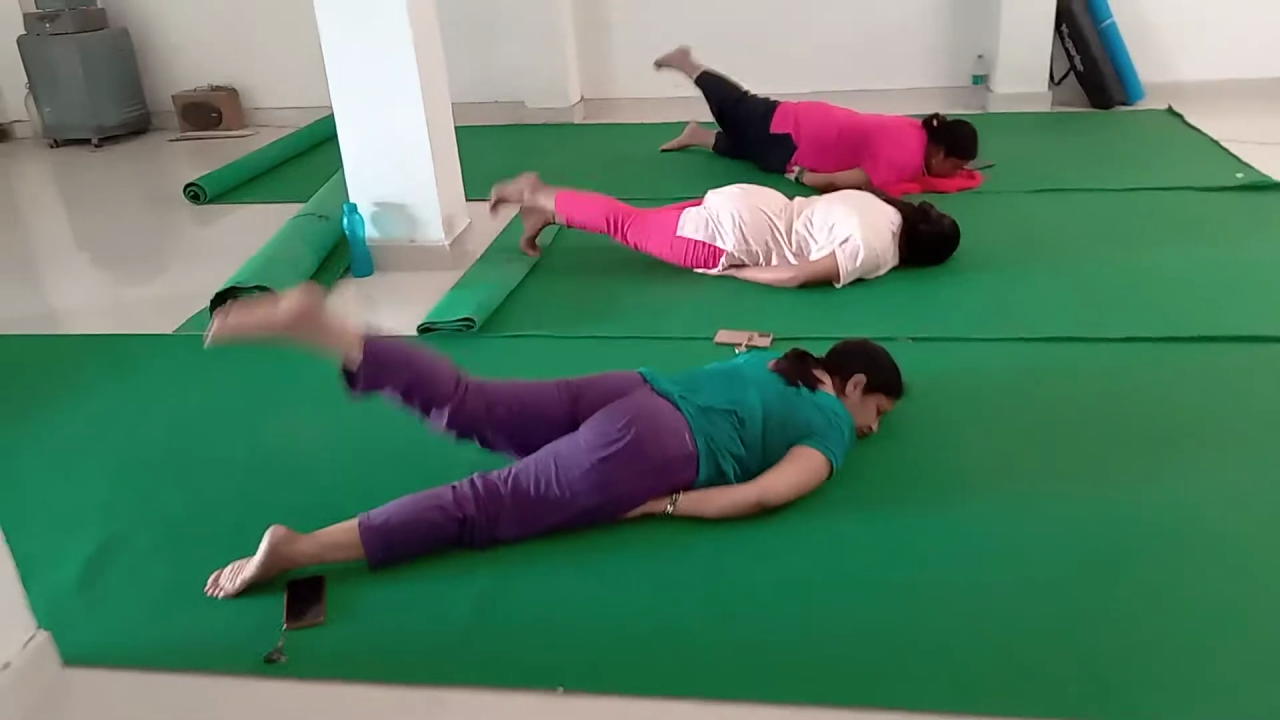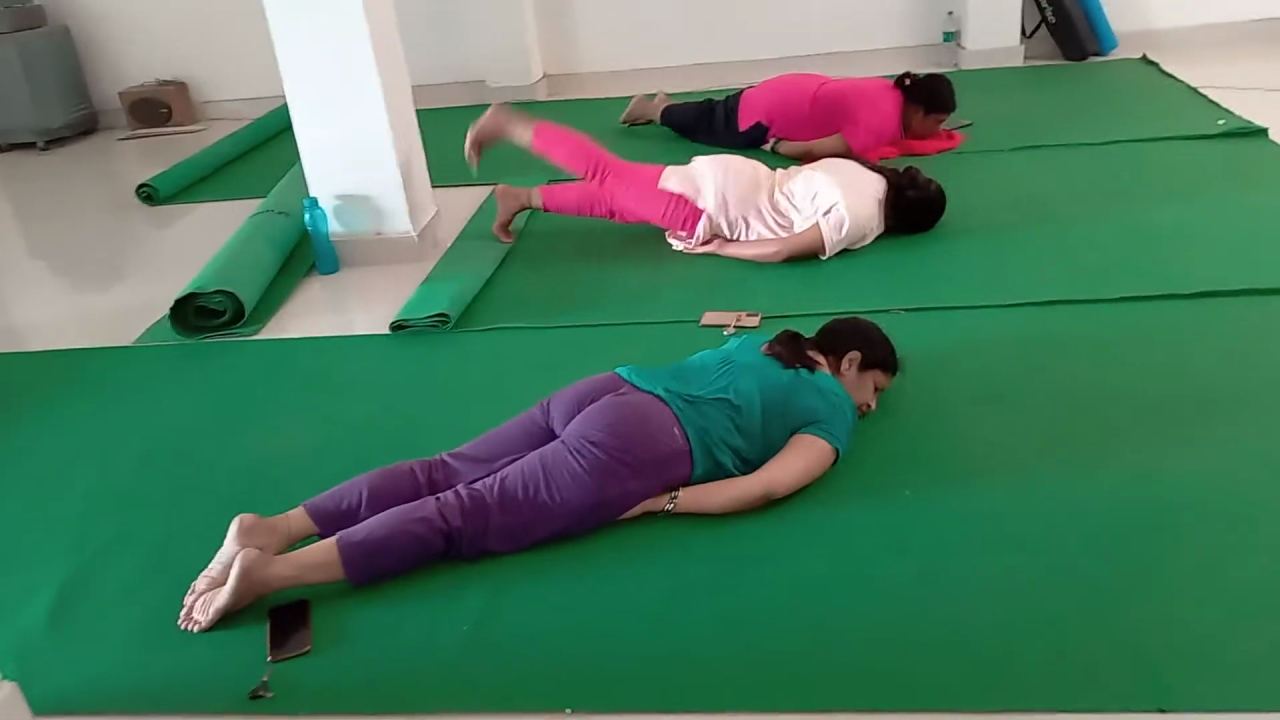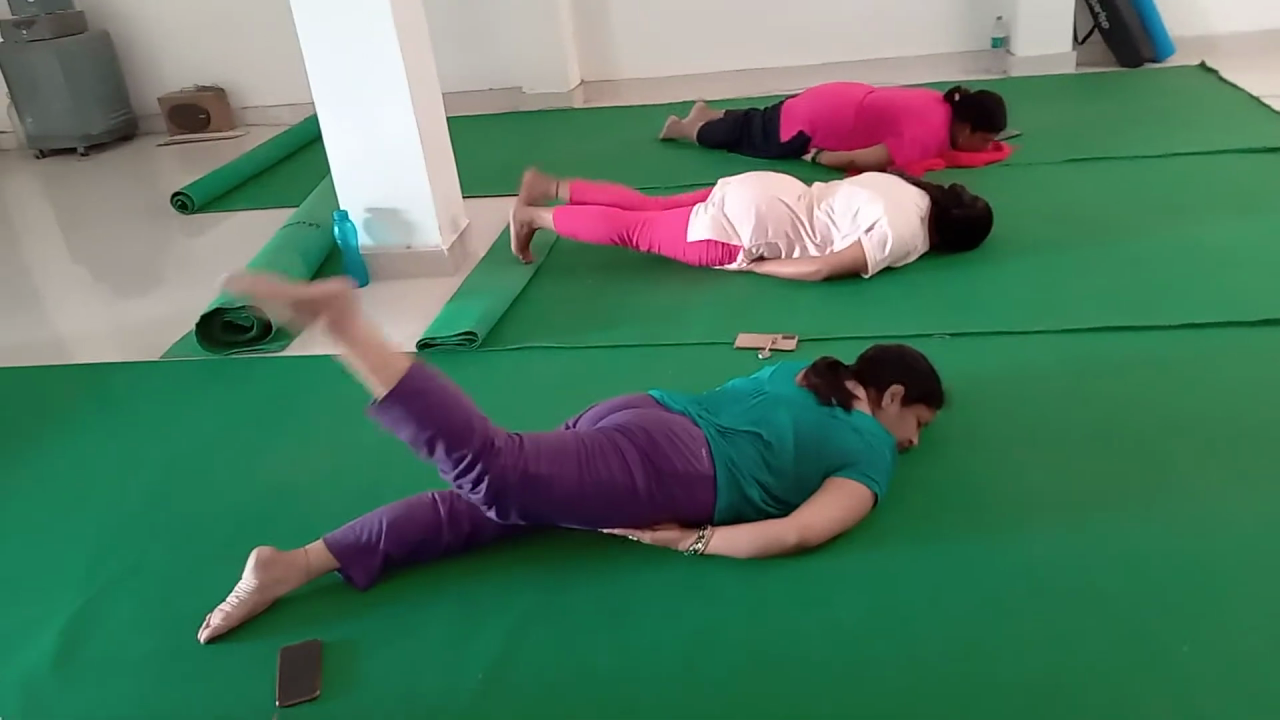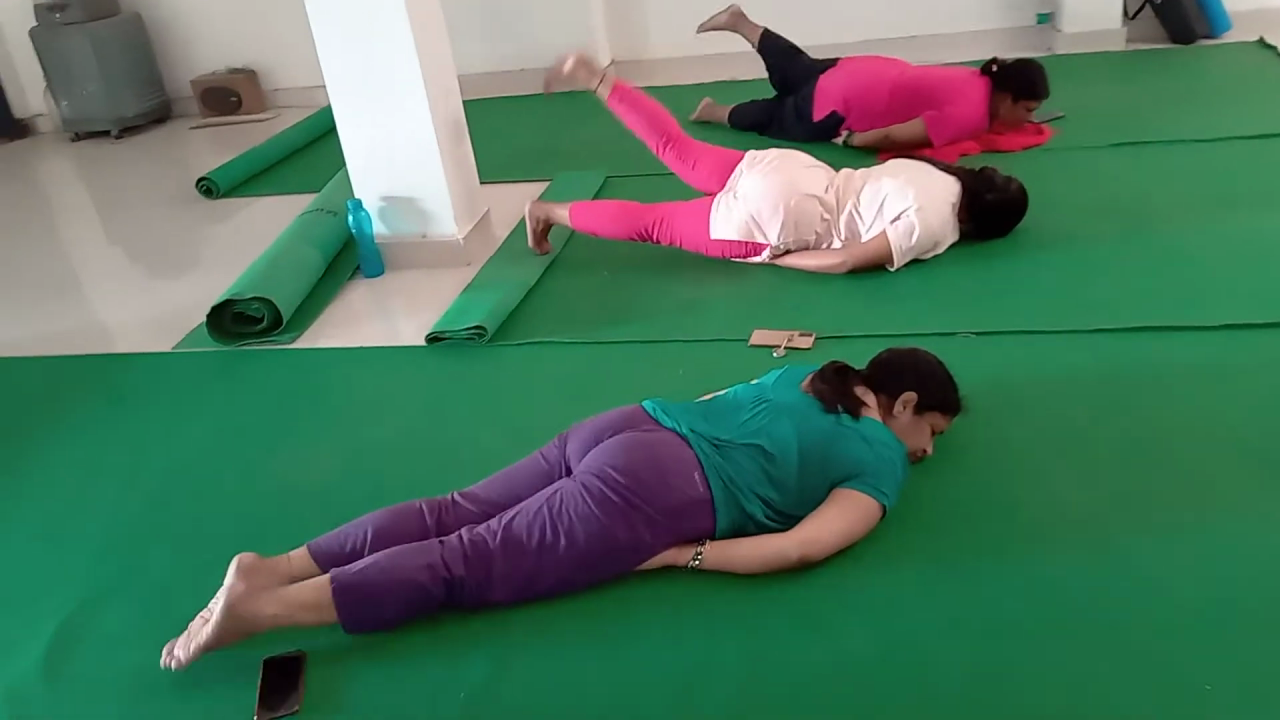
dt=0.7s
person 1, frame 1
left shoulder: (779, 363)
right shoulder: (831, 429)
right elbow: (763, 495)
right wrist: (665, 504)
left hip: (625, 392)
right hip: (648, 449)
left knee: (463, 404)
right knee: (482, 505)
left ankle: (316, 318)
right ankle: (297, 548)
person 1, frame 2
left shoulder: (769, 344)
right shoulder: (832, 413)
right elbow: (766, 485)
right wrist: (663, 502)
left hip: (598, 393)
right hip: (636, 446)
left knee: (442, 476)
right knee: (466, 519)
left ankle: (271, 527)
right ankle: (269, 571)
person 1, frame 3
left shoulder: (803, 375)
right shoulder: (871, 456)
right elbow: (801, 532)
right wrist: (687, 540)
left hip: (636, 407)
right hip: (663, 462)
left knee: (470, 508)
right knee: (493, 471)
left ankle: (290, 565)
right ankle: (338, 317)
person 1, frame 4
left shoulder: (812, 378)
right shoulder: (882, 465)
right elbow: (803, 546)
right wrist: (686, 553)
left hip: (624, 426)
right hip: (654, 491)
left knee: (454, 516)
right knee: (468, 565)
left ankle: (270, 568)
right ankle: (261, 609)
person 2, frame 1
left shoulder: (881, 206)
right shoulder: (875, 251)
right elbow: (797, 276)
right wrist: (736, 270)
left hip: (751, 203)
right hip: (734, 234)
left knee: (633, 220)
right knee: (628, 224)
left ankle: (540, 201)
right ankle: (537, 196)
person 2, frame 2
left shoulder: (863, 173)
right shoulder: (861, 222)
right elbow: (782, 251)
right wrist: (719, 247)
left hip: (732, 176)
right hip: (716, 200)
left knee: (611, 200)
right knee: (605, 176)
left ankle: (523, 197)
right ankle: (509, 125)
person 2, frame 3
left shoulder: (909, 188)
right shoulder: (904, 236)
right elbow: (822, 269)
right wrist: (755, 265)
left hip: (764, 191)
right hip: (749, 229)
left knee: (648, 207)
right knee: (638, 231)
left ankle: (549, 188)
right ankle: (537, 216)
person 2, frame 4
left shoulder: (935, 172)
right shoulder: (932, 227)
right elbow: (845, 261)
right wrist: (773, 257)
left hip: (787, 170)
right hip: (773, 215)
left knee: (675, 149)
right knee: (655, 226)
left ankle: (589, 75)
right ankle: (552, 211)
person 3, frame 1
left shoulder: (920, 131)
right shoulder: (904, 163)
right elbow: (836, 182)
right wrist: (798, 176)
left hip: (811, 125)
right hip: (792, 133)
left knee: (746, 145)
right knee: (736, 108)
left ankle: (700, 135)
right ankle: (687, 64)
person 3, frame 2
left shoulder: (896, 91)
right shoulder: (882, 126)
right elbow: (813, 150)
right wrist: (774, 146)
left hip: (793, 92)
right hip: (766, 115)
left knee: (715, 117)
right knee: (706, 124)
left ankle: (666, 104)
right ankle: (650, 108)
person 3, frame 3
left shoulder: (945, 104)
right shoulder: (929, 139)
right elbow: (856, 161)
right wrist: (815, 157)
left hip: (838, 100)
right hip: (809, 124)
left knee: (757, 125)
right knee: (748, 136)
left ankle: (707, 113)
right ankle: (685, 130)
person 3, frame 4
left shoulder: (983, 81)
right shoulder: (969, 116)
right elbow: (891, 137)
right wrist: (848, 140)
left hip: (866, 74)
right hip: (837, 105)
left knee: (797, 71)
right knee: (775, 119)
left ankle: (738, 21)
right ankle: (717, 112)
